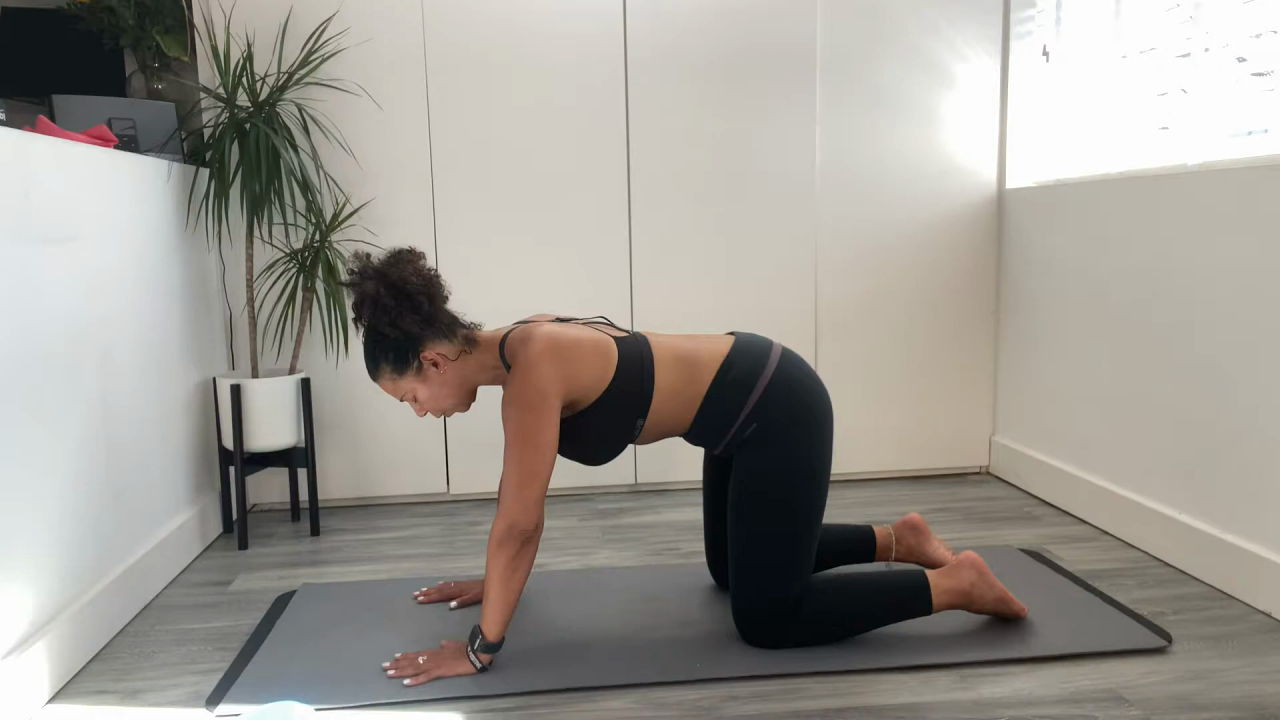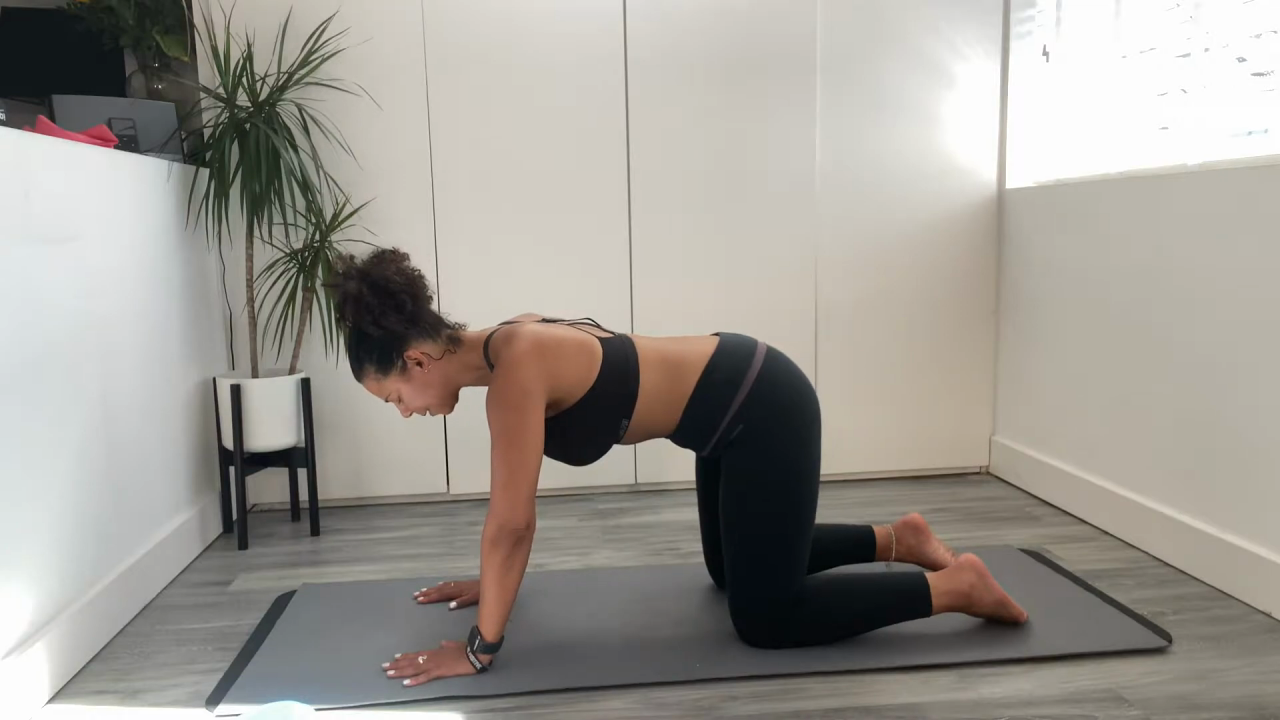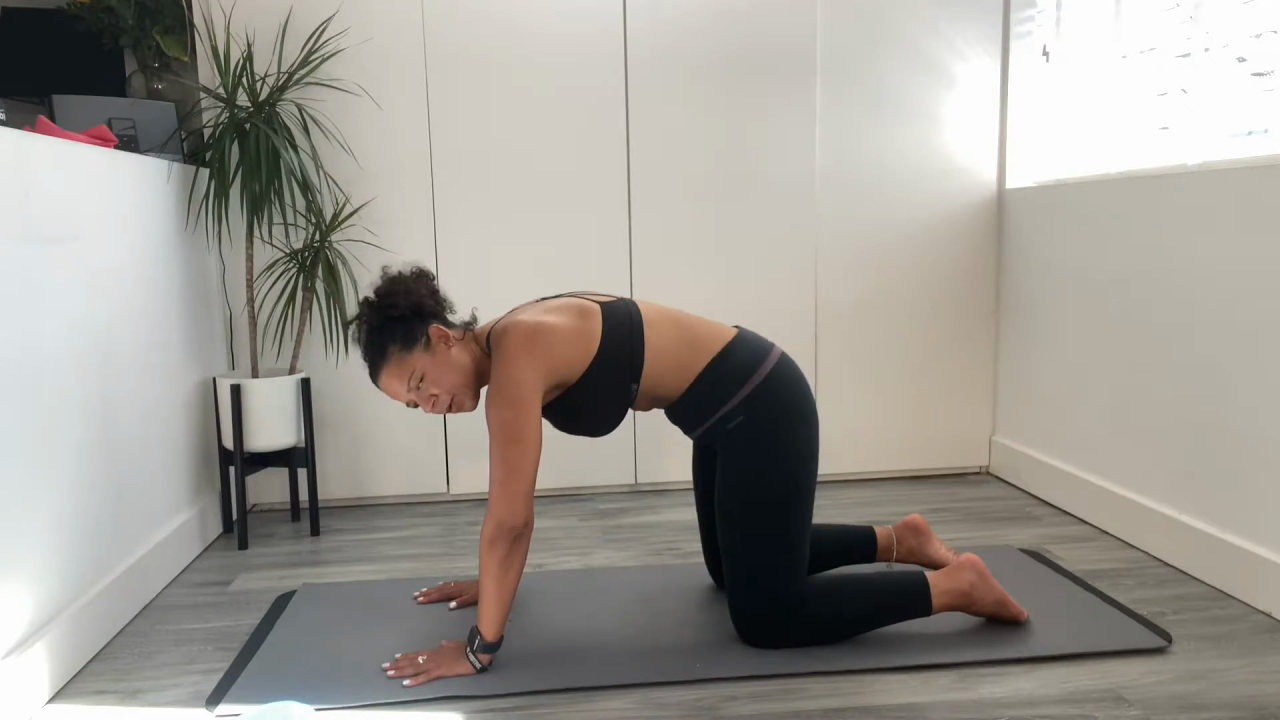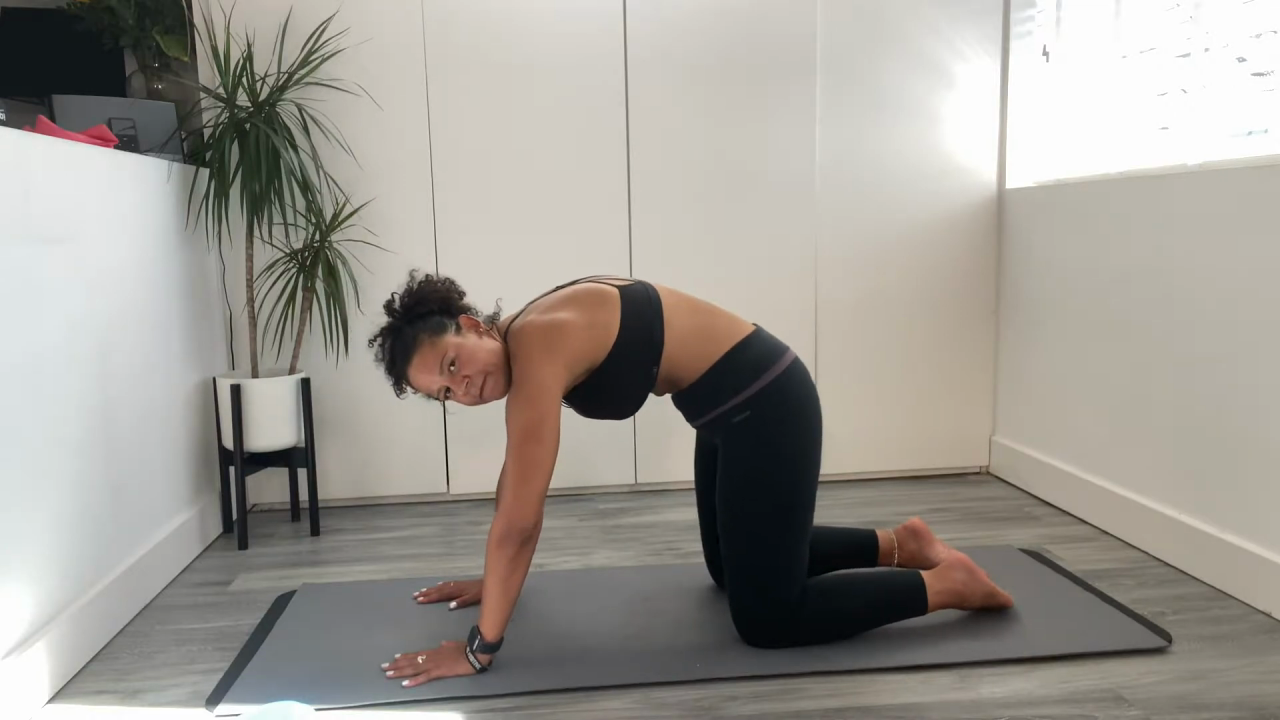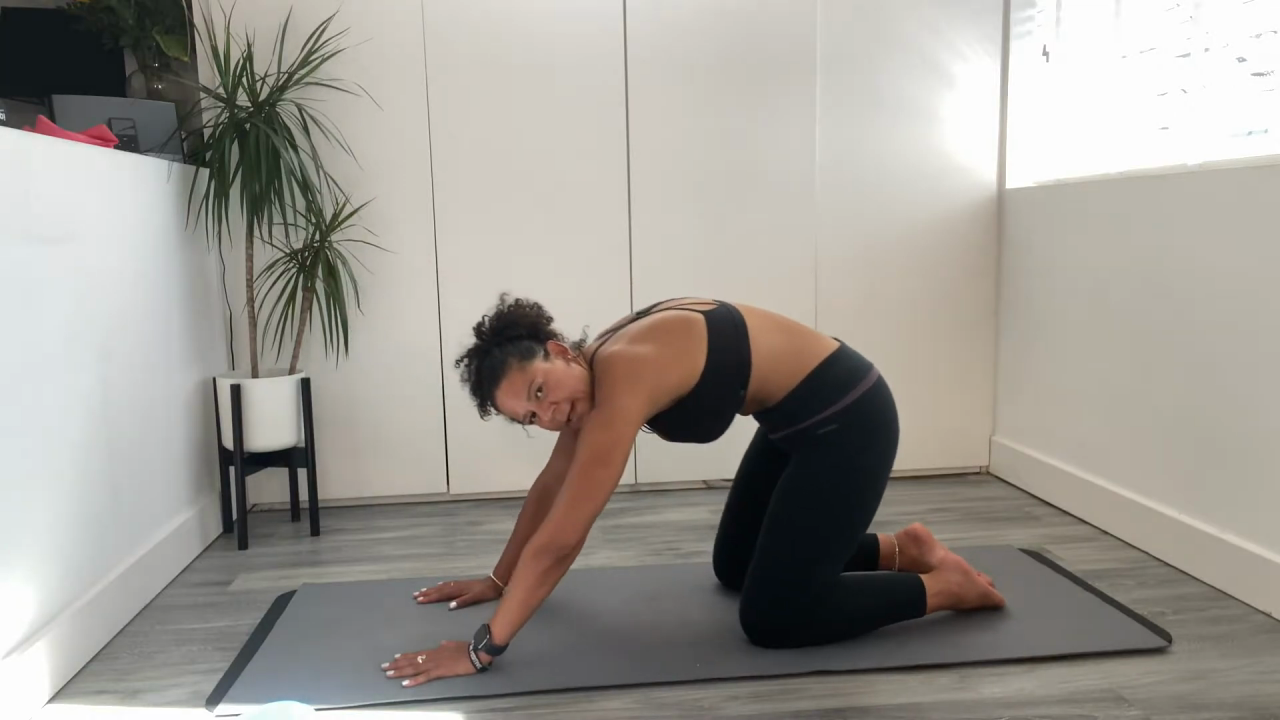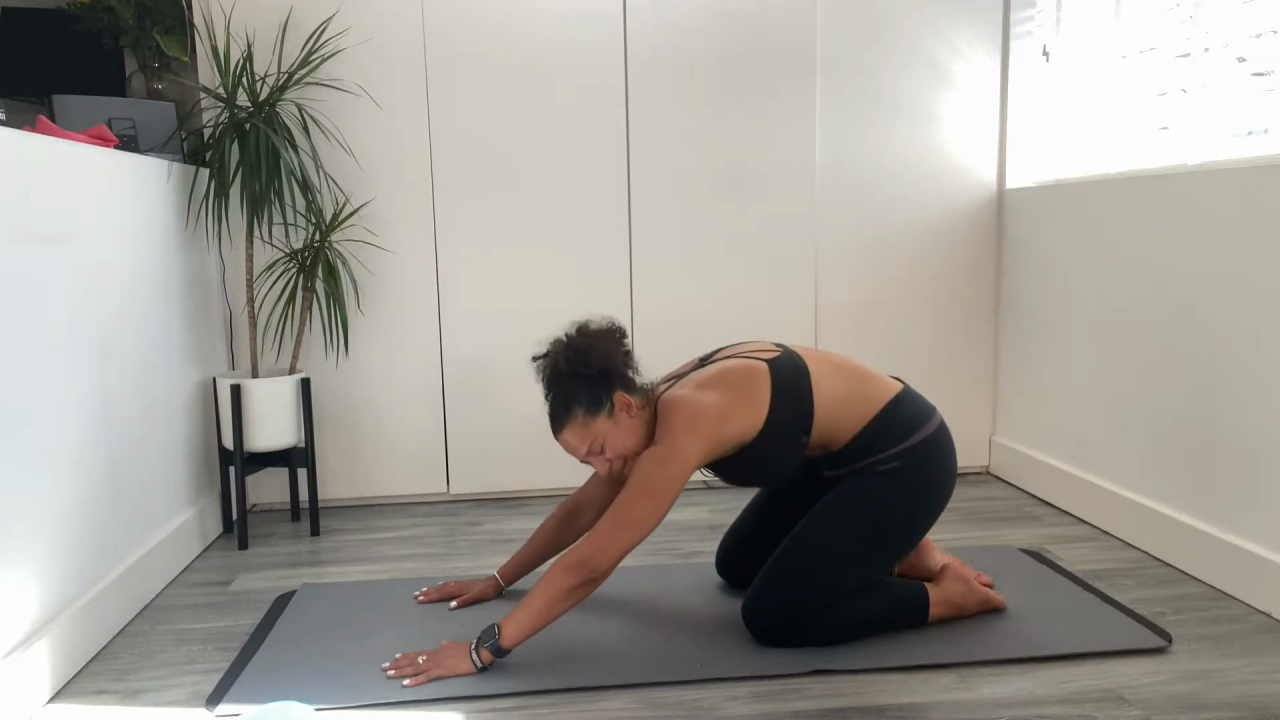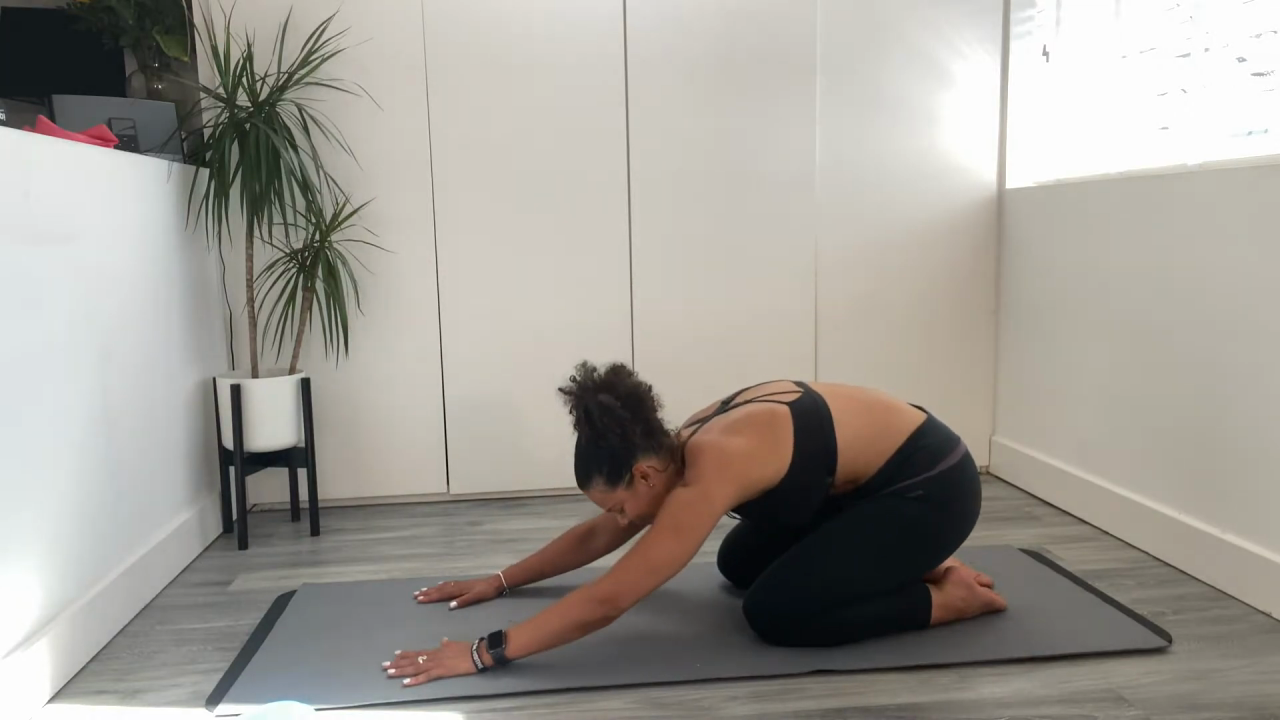
dt=0.7s
person 1, frame 1
left shoulder: (532, 370)
right shoulder: (520, 346)
left elbow: (520, 522)
right elbow: (514, 493)
left wrist: (479, 648)
right wrist: (492, 581)
left hip: (780, 411)
right hip: (746, 400)
left knee: (768, 618)
right knee: (731, 569)
left ankle: (956, 582)
right ankle: (896, 539)
person 1, frame 2
left shoulder: (516, 367)
right shoulder: (508, 346)
left elbow: (512, 521)
right elbow: (510, 505)
left wrist: (479, 648)
right wrist: (490, 581)
left hip: (764, 410)
right hip: (735, 400)
left knee: (766, 618)
right knee: (731, 569)
left ankle: (956, 585)
right ankle: (896, 538)
person 1, frame 3
left shoulder: (516, 353)
right shoulder: (516, 347)
left elbow: (510, 516)
right elbow: (511, 507)
left wrist: (480, 647)
right wrist: (491, 582)
left hip: (762, 407)
right hip: (731, 406)
left knee: (766, 616)
right knee: (732, 566)
left ankle: (953, 583)
right ankle: (896, 539)
person 1, frame 4
left shoulder: (537, 347)
right shoulder: (530, 340)
left elbow: (520, 519)
right elbow: (515, 480)
left wrist: (479, 647)
right wrist: (492, 581)
left hip: (766, 404)
right hip: (734, 405)
left knee: (767, 617)
right knee: (731, 567)
left ankle: (945, 584)
right ankle: (897, 545)
person 1, frame 5
left shoulder: (623, 379)
right shoulder: (596, 371)
left elbow: (560, 540)
right elbow: (550, 488)
left wrist: (482, 649)
right wrist: (498, 580)
left hip: (848, 419)
right hip: (797, 419)
left knee: (772, 618)
right knee: (734, 569)
left ankle: (945, 586)
right ankle: (900, 548)
person 1, frame 6
left shoulder: (685, 423)
right shoulder: (653, 407)
left elbow: (590, 563)
right elbow: (582, 509)
left wrist: (483, 649)
right wrist: (498, 580)
left hip: (908, 458)
right hip: (846, 451)
left knee: (774, 616)
right knee: (737, 566)
left ankle: (947, 594)
right ankle: (900, 553)
person 1, frame 7
left shoulder: (708, 474)
right shoulder: (683, 448)
left elbow: (606, 601)
right elbow: (598, 536)
left wrist: (484, 652)
right wrist: (500, 581)
left hip: (933, 486)
right hip: (874, 473)
left knee: (776, 612)
right knee: (741, 565)
left ankle: (948, 596)
right ankle: (908, 559)
